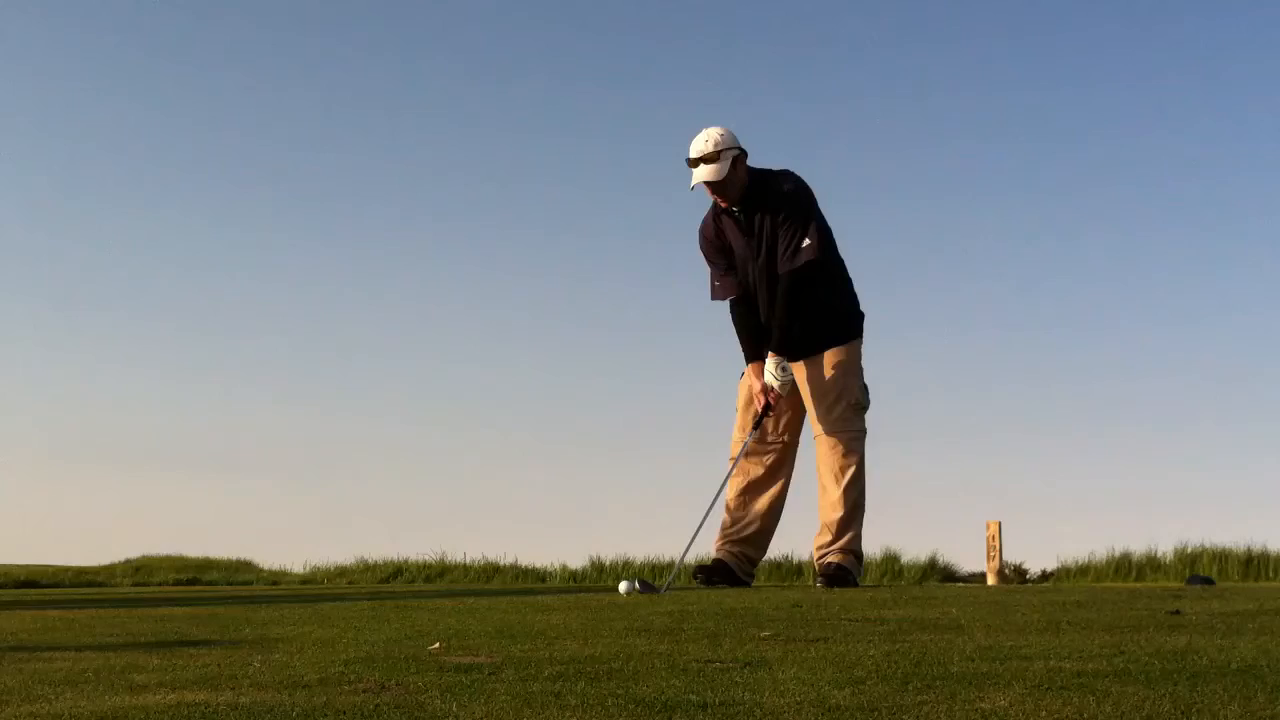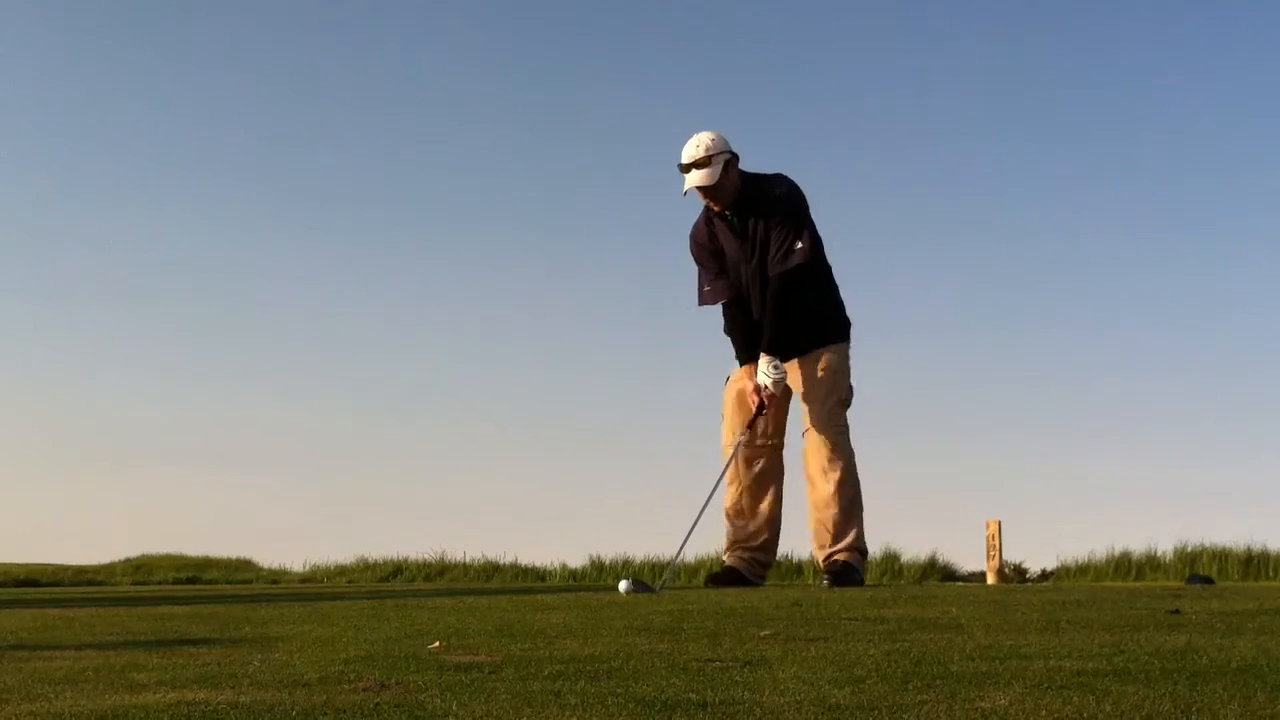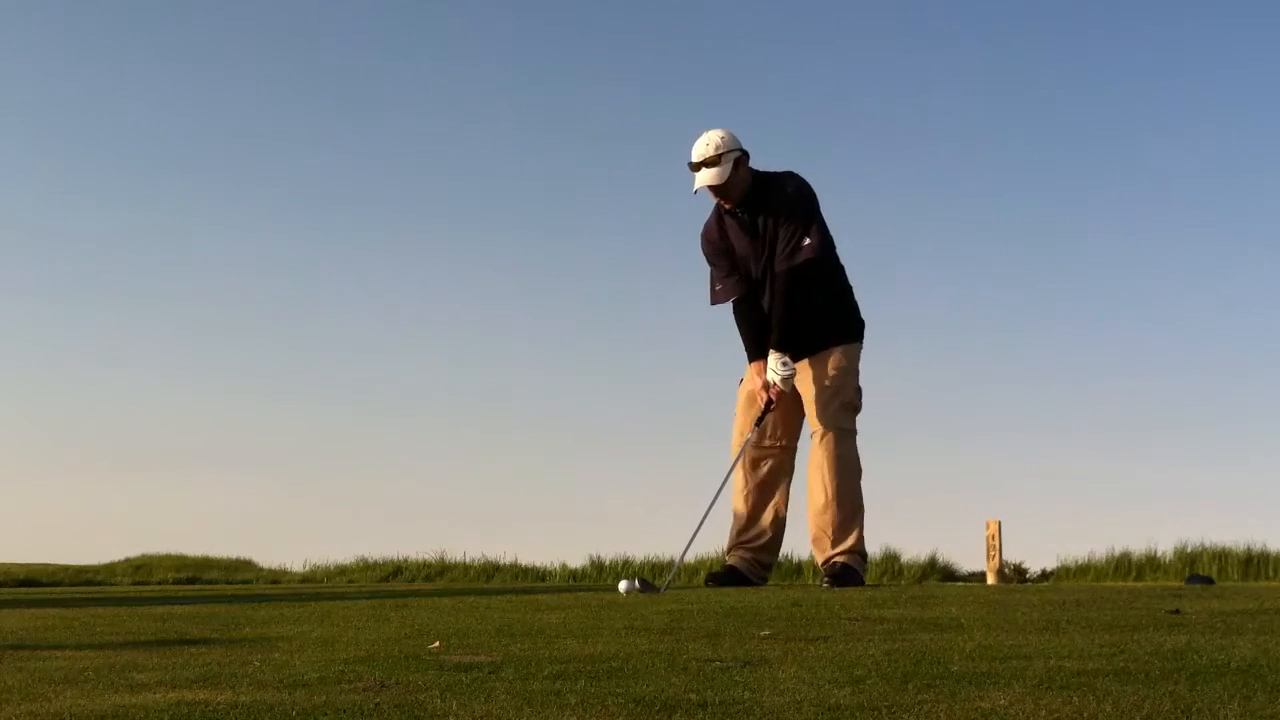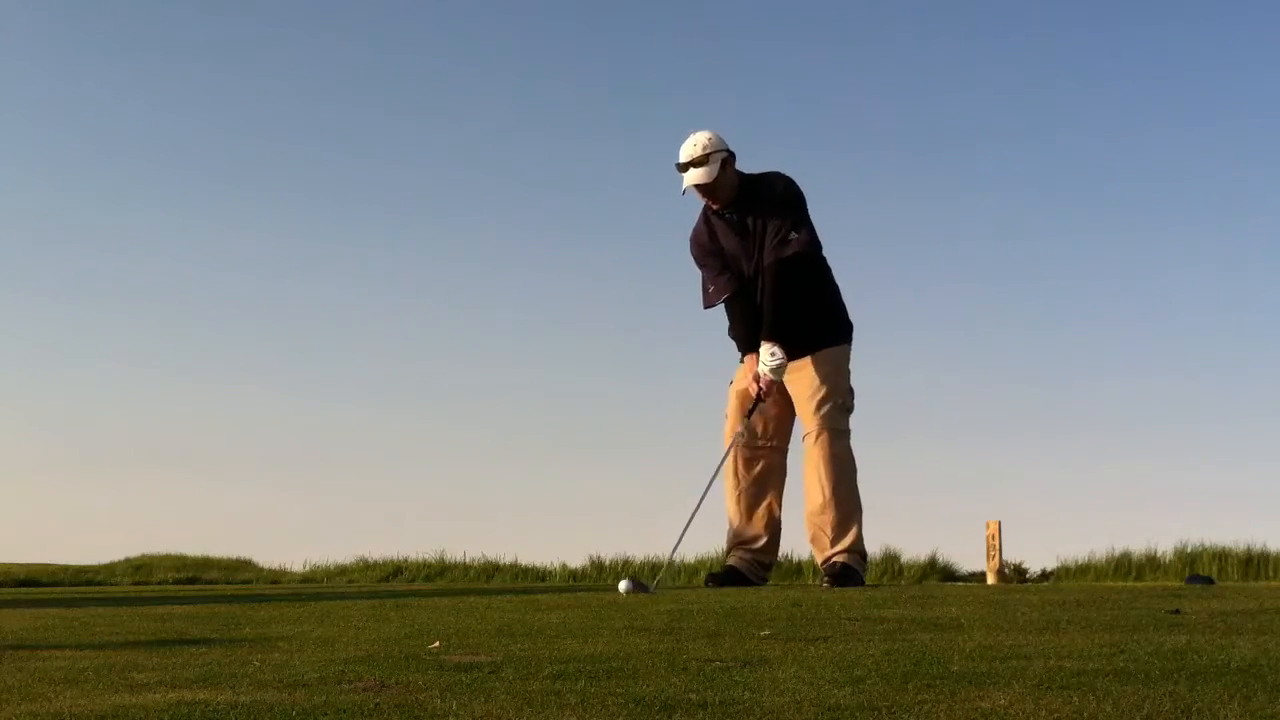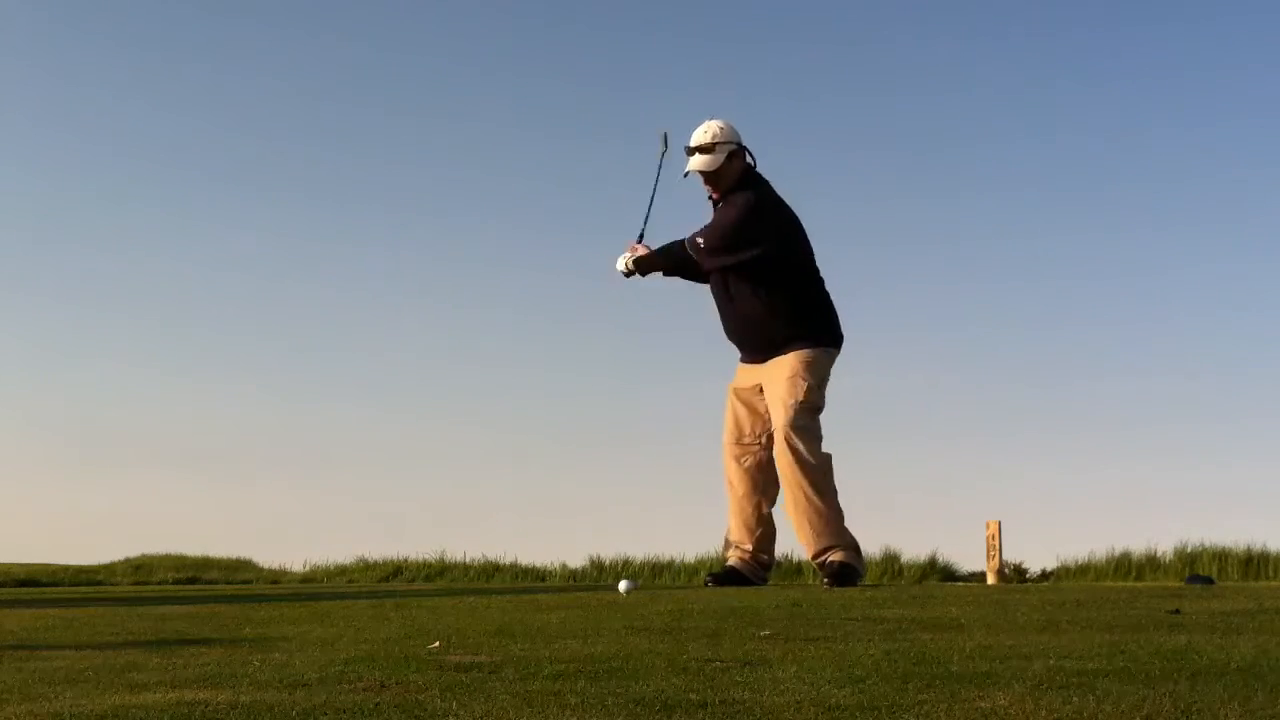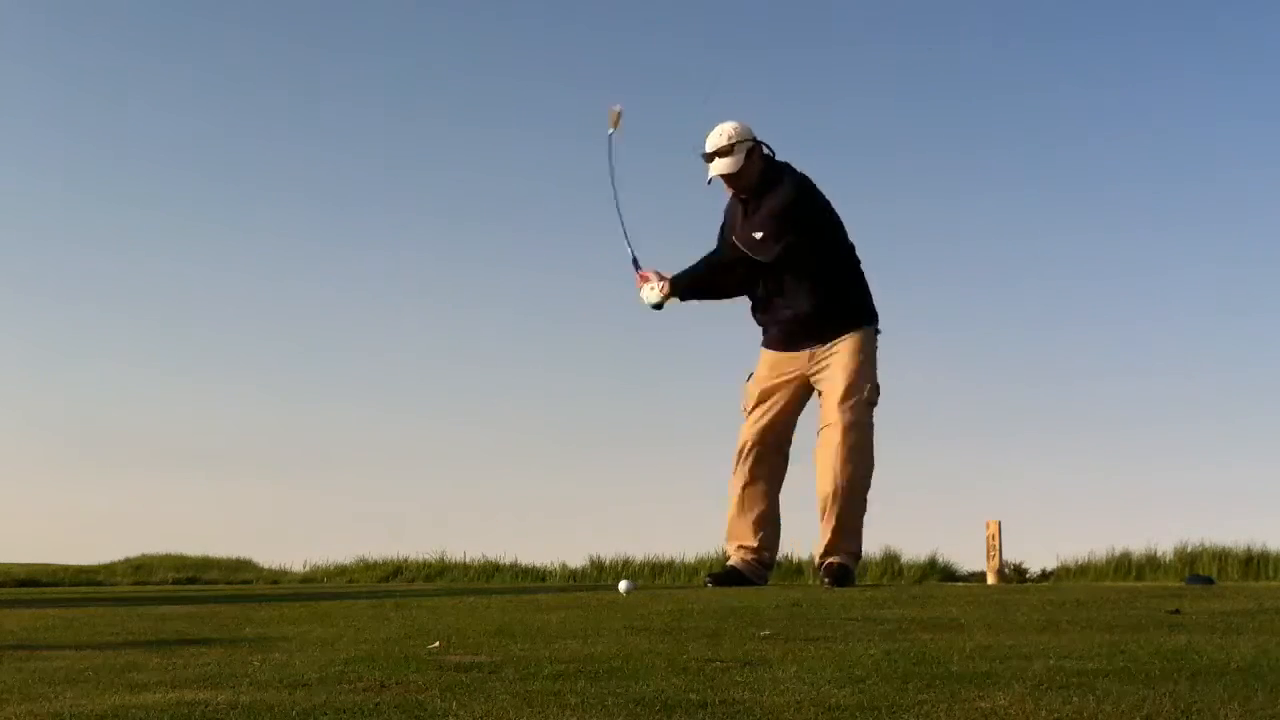
dt=0.5s
person 1, frame 1
left shoulder: (789, 193)
right shoulder: (713, 228)
left elbow: (797, 277)
right elbow: (739, 299)
left wrist: (778, 356)
right wrist: (755, 364)
left hip: (827, 335)
right hip: (767, 347)
left knee: (837, 437)
right knee: (755, 443)
left ankle: (837, 559)
right ankle: (736, 558)
person 1, frame 2
left shoulder: (780, 196)
right shoulder: (704, 233)
left elbow: (786, 280)
right elbow: (730, 302)
left wrist: (770, 355)
right wrist: (748, 365)
left hip: (816, 339)
right hip: (756, 348)
left knee: (825, 435)
right knee: (745, 447)
left ankle: (843, 557)
right ankle: (747, 560)
person 1, frame 3
left shoulder: (792, 193)
right shoulder: (715, 231)
left elbow: (796, 275)
right elbow: (742, 299)
left wrist: (780, 351)
right wrist: (757, 361)
left hip: (827, 338)
right hip: (767, 349)
left knee: (830, 434)
right knee: (755, 444)
left ankle: (842, 558)
right ankle: (748, 559)
person 1, frame 4
left shoulder: (778, 192)
right shoulder: (703, 234)
left elbow: (782, 269)
right elbow: (733, 297)
left wrist: (772, 342)
right wrist: (751, 354)
left hip: (817, 341)
right hip: (757, 349)
left knee: (825, 436)
right knee: (746, 444)
left ankle: (842, 557)
right ankle: (749, 559)
person 1, frame 5
left shoulder: (754, 204)
right shoulder: (728, 202)
left elbow: (700, 253)
right elbow: (703, 264)
left wrist: (646, 259)
right wrist: (654, 259)
left hip: (800, 344)
right hip: (755, 351)
left knee: (792, 434)
right knee: (742, 447)
left ankle: (838, 556)
right ankle: (747, 559)
person 1, frame 6
left shoulder: (792, 192)
right shoulder: (740, 206)
left elbow: (744, 257)
right elbow: (734, 278)
left wrist: (675, 285)
right wrist: (677, 285)
left hip: (844, 334)
right hip: (782, 344)
left knee: (844, 435)
right knee: (757, 446)
left ankle: (837, 557)
right ankle: (749, 558)
